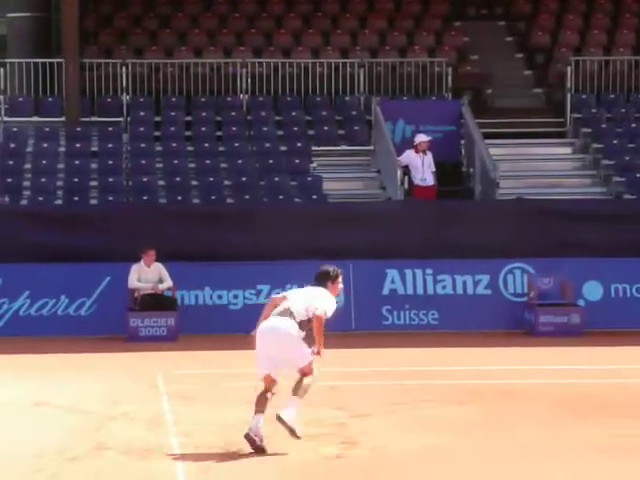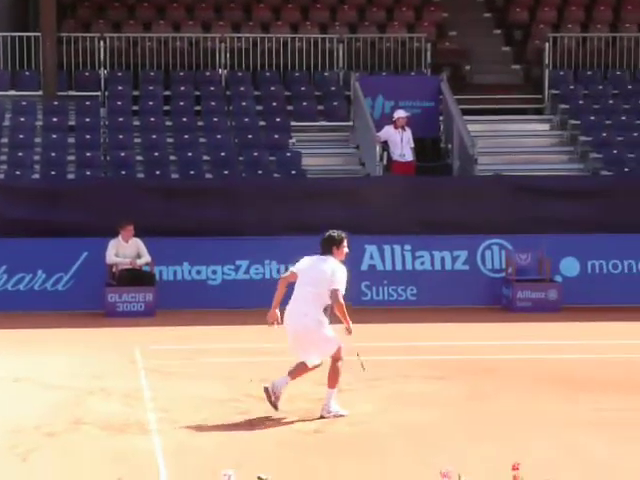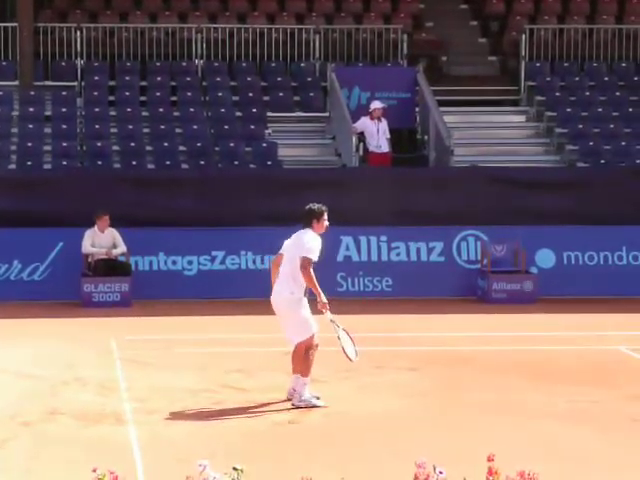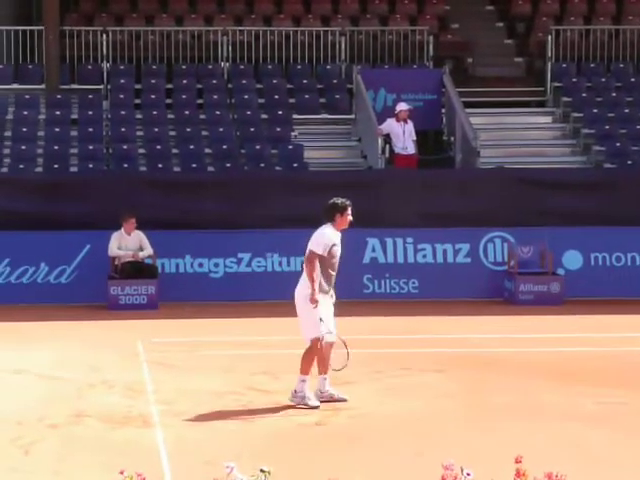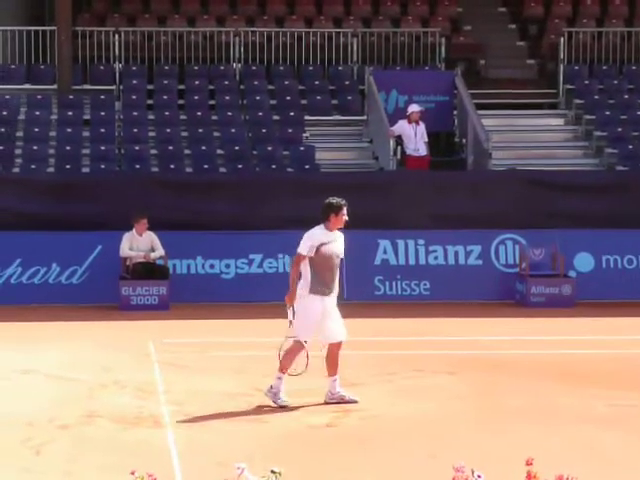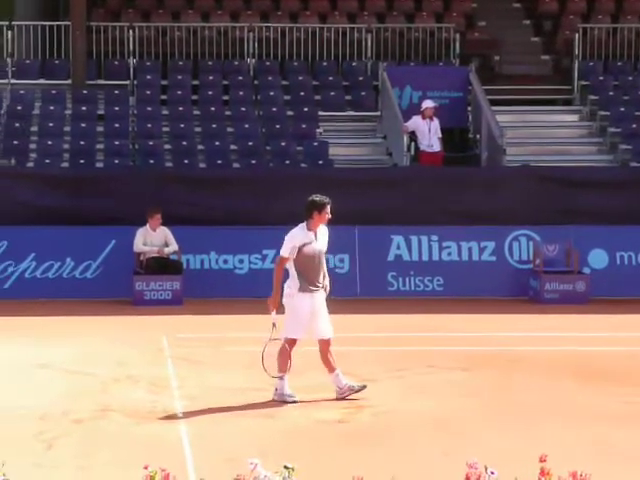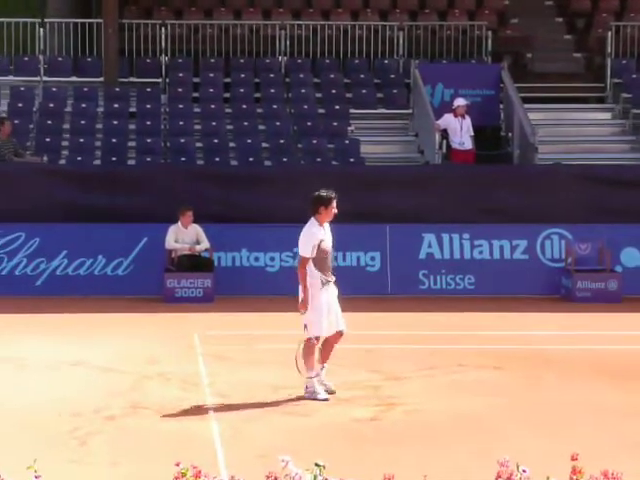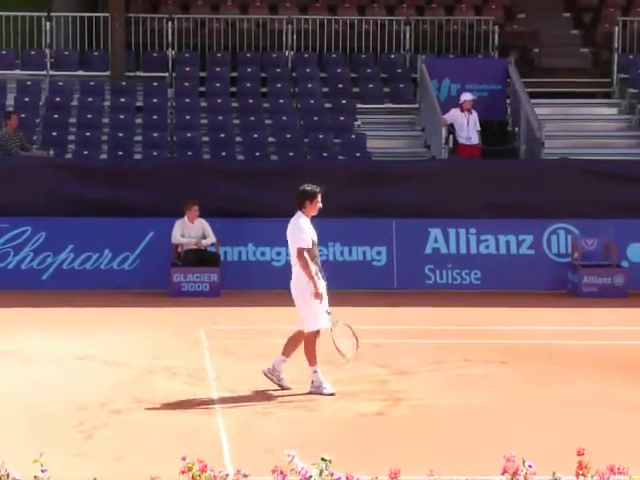
dt=0.3s
person 1, frame 1
left shoulder: (302, 291)
right shoulder: (328, 299)
left elbow: (274, 300)
right elbow: (318, 318)
left wrist: (260, 326)
right wrist: (319, 346)
left hip: (266, 328)
right hip: (285, 329)
left knee: (269, 386)
right knee: (308, 373)
left ankle: (256, 429)
right ankle: (289, 413)
person 1, frame 2
left shoulder: (307, 261)
right shoulder: (338, 268)
left elbow: (283, 281)
right elbow: (336, 300)
left wrist: (274, 308)
right wrist: (347, 323)
left hip: (292, 319)
right hip: (312, 320)
left knee: (310, 363)
right knee: (336, 356)
left ankle: (278, 386)
right ankle: (329, 406)
person 1, frame 3
left shoulder: (295, 238)
right shoulder: (313, 239)
left elbow: (276, 263)
right elbow: (305, 268)
left wrist: (276, 289)
right wrist: (320, 295)
left hip: (279, 295)
right hip: (291, 297)
left knee: (302, 343)
right knee: (311, 344)
left ankle: (296, 389)
right ankle: (301, 395)
person 1, frame 4
left shoulder: (334, 235)
right shoulder: (325, 234)
right elbow: (309, 261)
right wrist: (314, 290)
left hip: (324, 296)
right hip: (312, 296)
left knee: (328, 342)
right knee: (317, 342)
left ankle: (323, 389)
right ankle: (300, 391)
person 1, frame 5
left shoulder: (339, 237)
right shoulder: (314, 236)
right elbow: (297, 263)
left wrist: (336, 289)
right wrist: (292, 290)
left hip: (328, 298)
right hip: (309, 297)
left knee: (335, 343)
right knee: (299, 344)
left ankle: (334, 391)
right ankle: (275, 387)
person 1, frame 6
left shoulder: (324, 232)
right shoulder: (296, 236)
right elbow: (280, 264)
left wrist: (325, 279)
right wrist: (276, 293)
left hip: (317, 295)
right hip: (298, 295)
left knee: (325, 341)
right knee: (291, 341)
left ankle: (340, 385)
right ankle: (281, 388)
person 1, frame 7
left shoulder: (325, 226)
right shoulder: (311, 232)
right elbow: (302, 265)
right wrist: (305, 295)
left hip: (327, 289)
right hip: (314, 292)
left knee: (336, 332)
right knee: (314, 338)
left ankle: (318, 376)
right ankle: (311, 385)
person 1, frame 8
left shoulder: (302, 222)
right shoulder: (301, 225)
right elbow: (302, 257)
right wrist: (316, 284)
left hip: (309, 284)
right hip: (307, 285)
left knee: (303, 331)
right knee: (312, 332)
left ankle: (275, 368)
right ankle: (317, 381)
